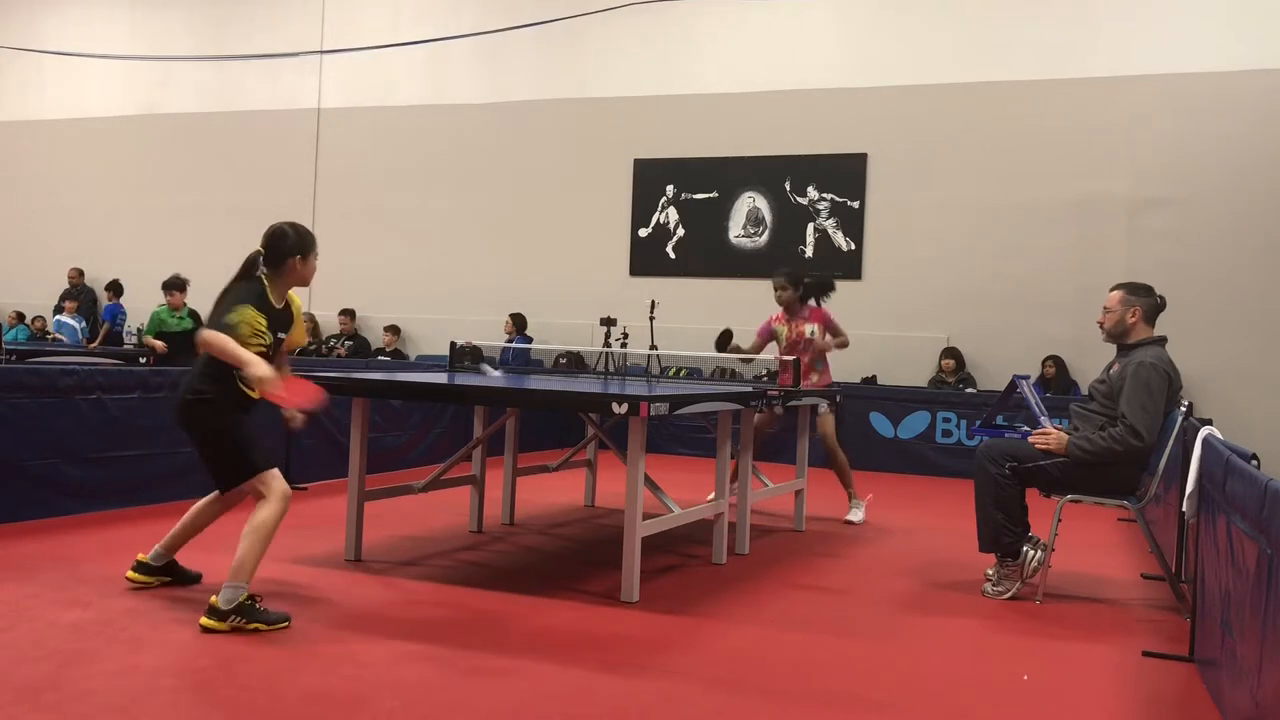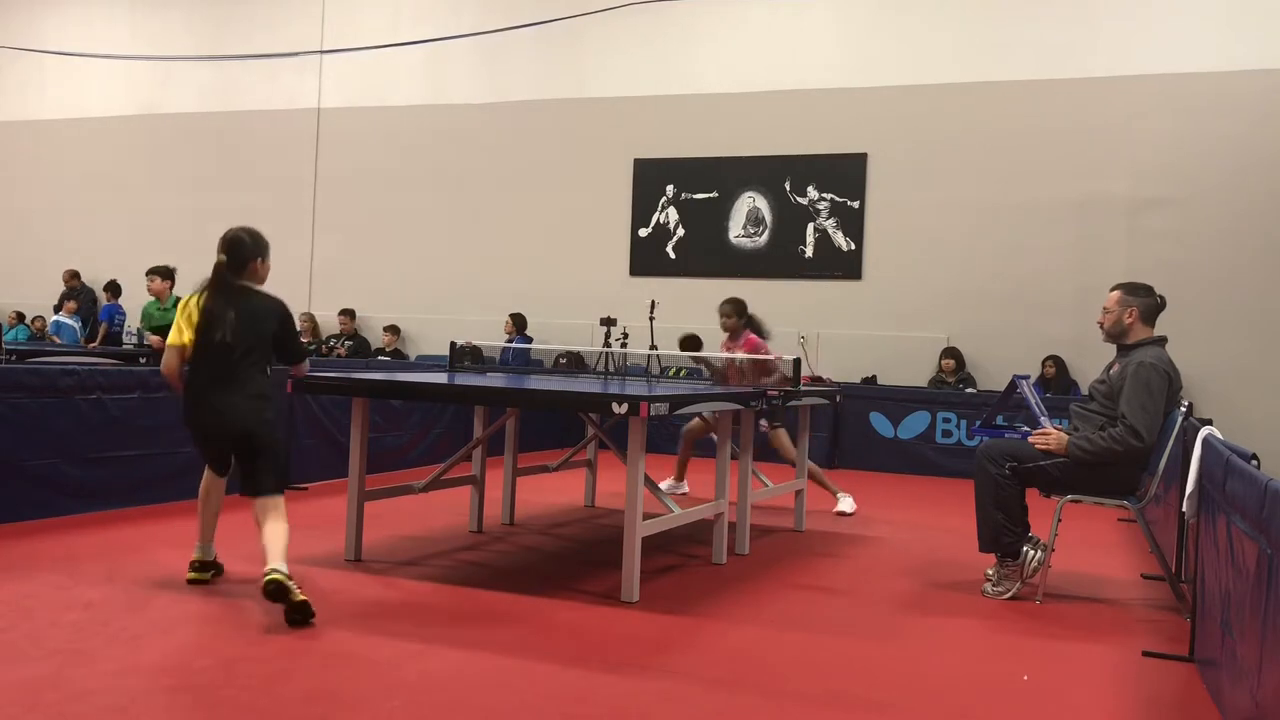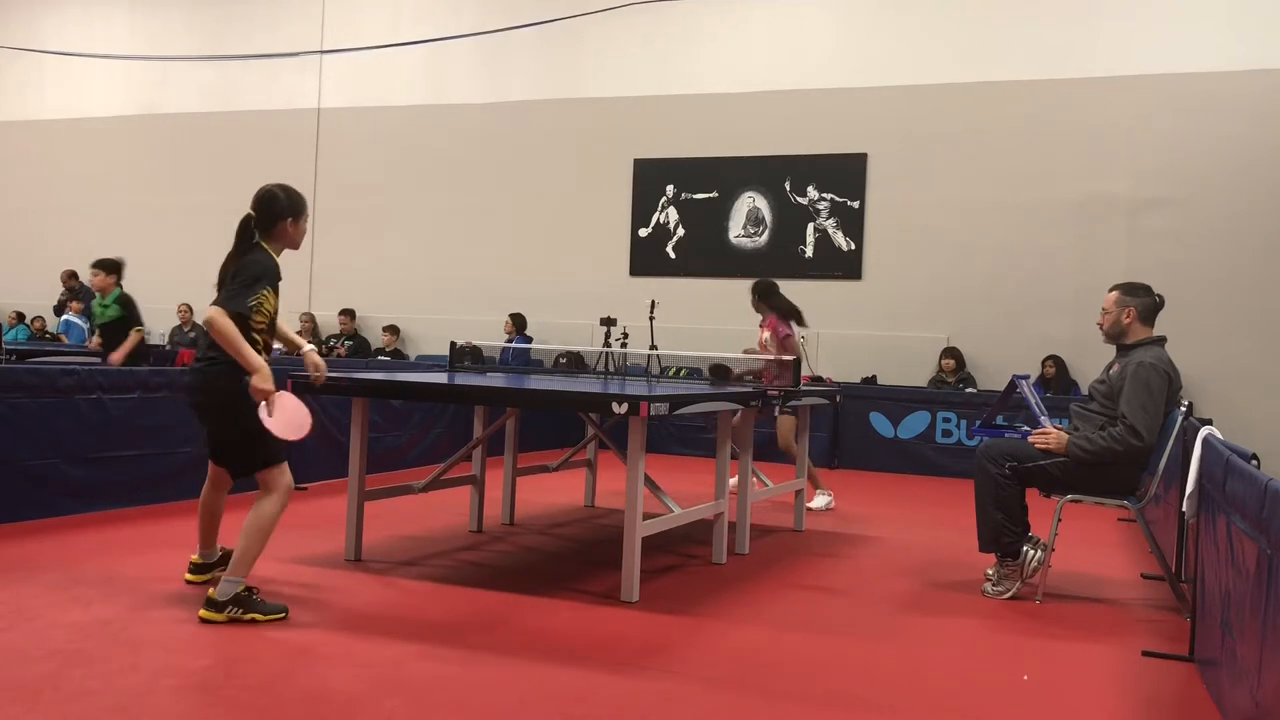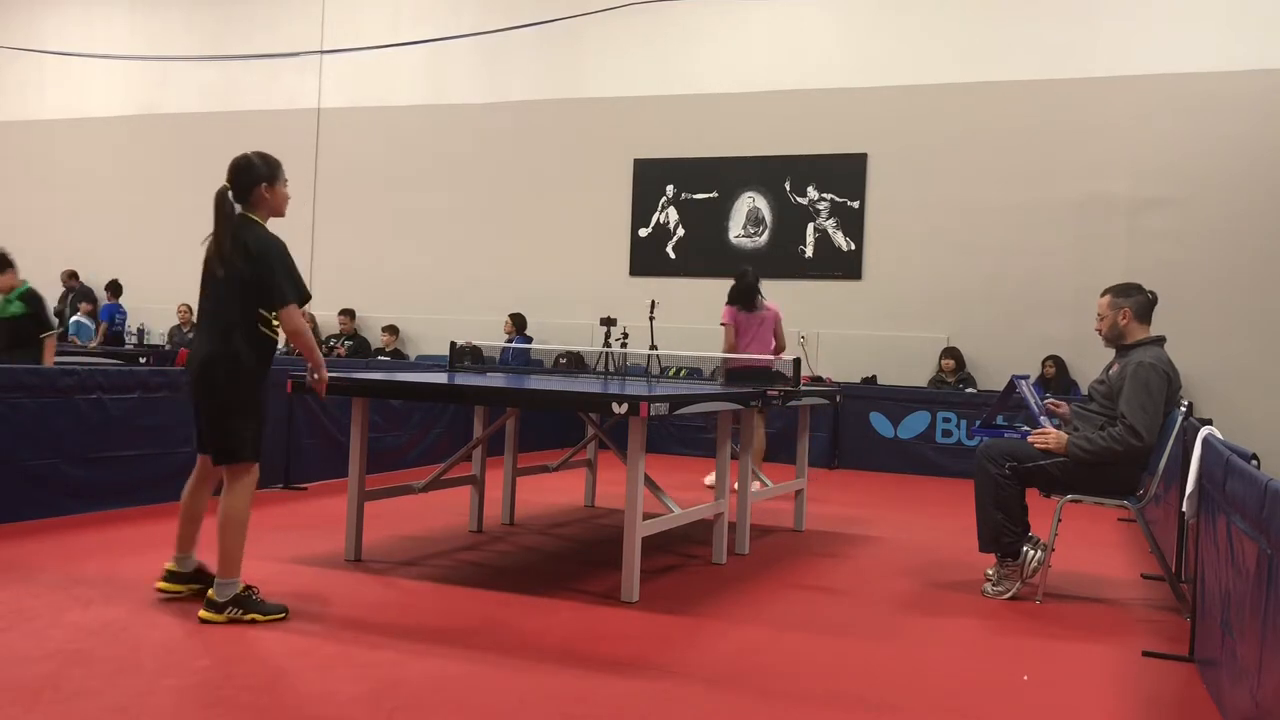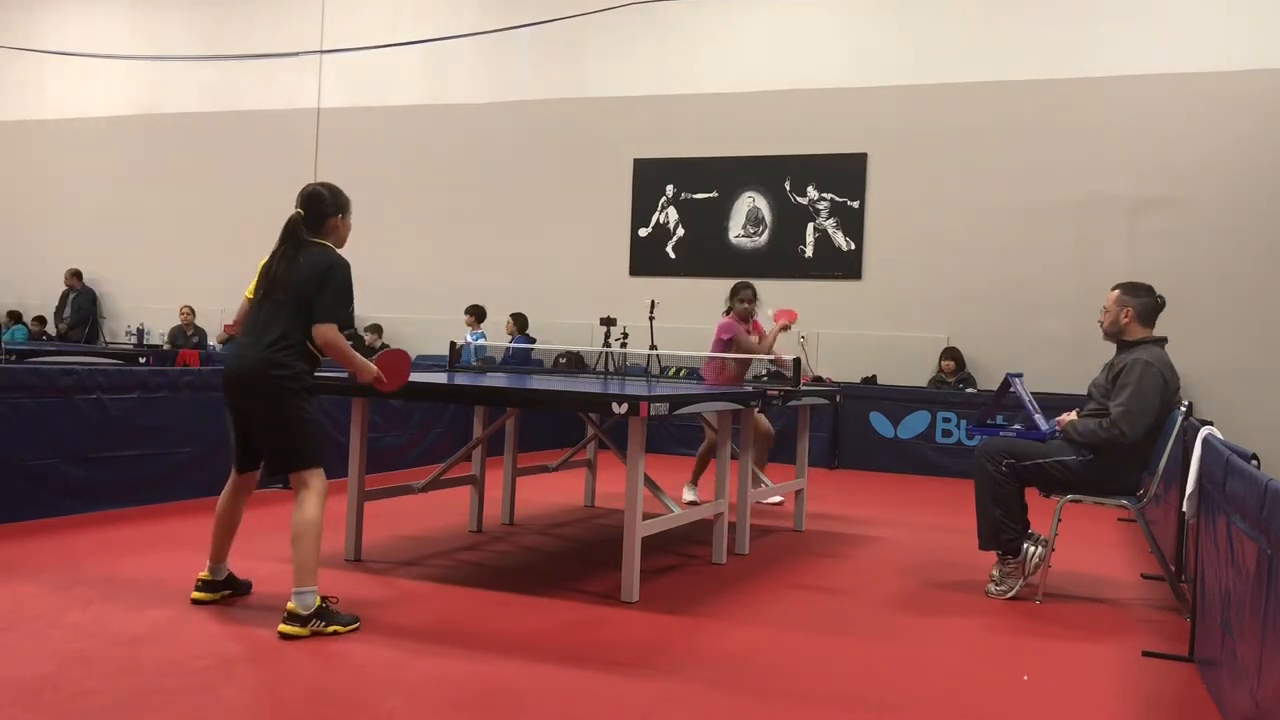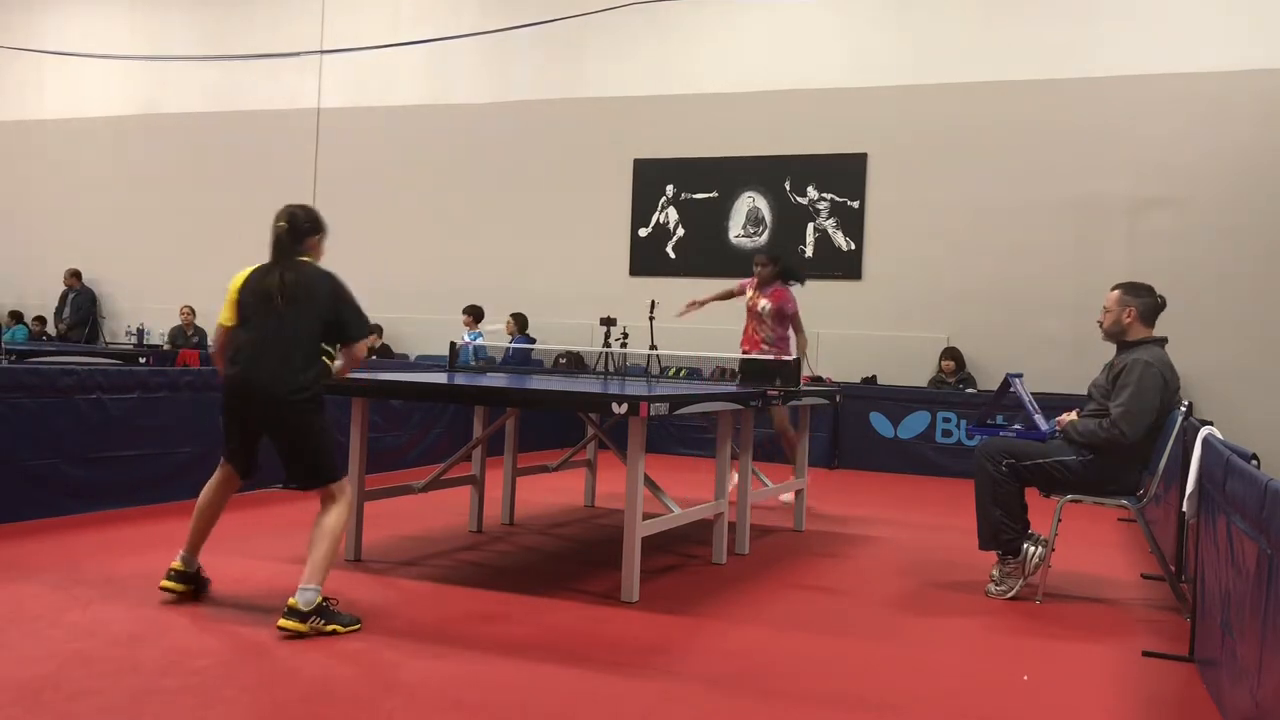
dt=0.5s
person 1, frame 1
left shoulder: (287, 305)
right shoulder: (249, 295)
left elbow: (280, 358)
right elbow: (206, 336)
left wrist: (285, 403)
right wrist: (251, 361)
left hip: (223, 407)
right hip: (211, 407)
left knee: (233, 493)
right knee: (274, 492)
left ankle: (155, 562)
right ankle: (228, 603)
person 1, frame 2
left shoulder: (198, 302)
right shoulder: (273, 308)
left elbow: (171, 367)
right elbow: (300, 367)
left wrist: (186, 384)
left hip: (204, 413)
right hip: (253, 415)
left knee: (216, 469)
right knee: (271, 510)
left ankle: (204, 559)
right ankle: (278, 571)
person 1, frame 3
left shoulder: (258, 261)
right shoulder: (259, 266)
right elbow: (215, 318)
left wrist: (300, 345)
right wrist: (257, 369)
left hip: (215, 385)
right hip: (227, 388)
left knee: (222, 473)
right knee: (277, 484)
left ankle: (207, 558)
right ankle: (227, 595)
person 1, frame 4
left shoulder: (227, 236)
right shoulder: (267, 245)
right elbow: (291, 318)
right wrist: (317, 364)
left hip: (209, 363)
right hip: (235, 370)
left knee: (208, 467)
right knee: (242, 475)
left ankle: (181, 568)
right ankle: (226, 595)
person 1, frame 5
left shoulder: (279, 258)
right shoulder: (333, 265)
left elbow: (241, 319)
right elbow: (324, 335)
right wrist: (362, 367)
left hip: (240, 373)
right hip: (279, 381)
left knee: (244, 476)
right knee: (311, 484)
left ankle: (214, 577)
right ankle: (303, 607)
person 1, frame 6
left shoulder: (250, 277)
right shoulder: (327, 284)
left elbow: (219, 344)
right elbow: (358, 352)
right wrist: (341, 367)
left hip: (243, 390)
right hip: (295, 398)
left knee: (229, 473)
right knee: (337, 496)
left ankle: (185, 568)
right ankle: (305, 604)
person 2, frame 1
left shoulder: (1147, 365)
right shoulder: (1131, 356)
left elbow: (1133, 438)
left wrist: (1069, 446)
right wrist: (1067, 434)
left hip: (1109, 469)
right hip: (1093, 456)
left knee: (994, 454)
right knee: (998, 452)
left ankle: (1013, 554)
right ankle: (1020, 544)
person 2, frame 2
left shoulder: (1147, 365)
right shoulder: (1131, 357)
left elbow: (1133, 438)
left wrist: (1070, 445)
right wrist: (1068, 434)
left hip: (1107, 469)
right hip: (1095, 456)
left knee: (994, 455)
right knee: (996, 452)
left ankle: (1013, 553)
right ankle: (1020, 545)
person 2, frame 3
left shoulder: (1147, 365)
right shoulder: (1132, 357)
left elbow: (1133, 438)
left wrist: (1070, 445)
right wrist: (1069, 434)
left hip: (1107, 469)
right hip: (1094, 456)
left knee: (994, 455)
right knee: (998, 451)
left ankle: (1013, 555)
right ankle: (1019, 544)
person 2, frame 4
left shoulder: (1146, 366)
right shoulder: (1131, 357)
left elbow: (1134, 438)
left wrist: (1071, 444)
right wrist: (1073, 415)
left hip: (1107, 469)
right hip: (1094, 456)
left knee: (994, 455)
right knee: (998, 451)
left ankle: (1013, 554)
right ankle: (1020, 545)
person 2, frame 5
left shoulder: (1144, 364)
right shoulder: (1134, 355)
left elbow: (1120, 431)
left wrist: (1072, 427)
right wrist: (1077, 419)
left hip: (1106, 466)
right hip: (1094, 453)
left knee: (993, 454)
right knee: (998, 449)
left ankle: (1014, 551)
right ankle: (1020, 542)
person 2, frame 6
left shoulder: (1145, 365)
right shoulder: (1134, 356)
left elbow: (1120, 431)
left wrist: (1073, 427)
right wrist: (1078, 419)
left hip: (1105, 467)
right hip: (1095, 454)
left knee: (993, 453)
right knee: (998, 449)
left ankle: (1014, 551)
right ankle: (1021, 543)
person 3, frame 1
left shoulder: (819, 315)
right shoulder: (774, 323)
left elbow: (844, 340)
right elbow: (749, 356)
left wrist: (831, 344)
right wrist: (735, 350)
left hip: (819, 387)
left knee: (829, 443)
right knee: (752, 433)
left ankle: (855, 502)
right ankle: (731, 486)
person 3, frame 2
left shoulder: (755, 343)
right shoulder: (727, 344)
left elbow: (775, 373)
right wrist: (705, 363)
left knee: (791, 456)
right knee: (688, 432)
left ankle: (840, 495)
right ankle: (678, 482)
person 3, frame 3
left shoulder: (778, 323)
right shoulder: (766, 323)
left elbow: (797, 357)
left wrist: (762, 355)
right hip: (768, 387)
left knee: (787, 444)
right knee: (738, 426)
left ankle: (823, 492)
person 3, frame 4
left shoulder: (731, 310)
right shoulder: (771, 310)
left elbow: (729, 345)
right elbow: (781, 345)
left wrist: (723, 366)
left hip: (738, 370)
right hip: (764, 371)
right knee: (757, 425)
right ankle: (753, 477)
person 3, frame 5
left shoulder: (755, 326)
right shoulder: (728, 325)
left elbow: (770, 355)
right elbow: (759, 351)
right wrist: (776, 329)
right hip: (712, 387)
left knee: (767, 433)
right knee: (713, 439)
right ankle: (691, 486)
person 3, frame 6
left shoulder: (784, 296)
right shoulder: (751, 285)
left elbow: (800, 334)
right elbow: (730, 292)
right wrist: (703, 301)
left knee: (781, 426)
